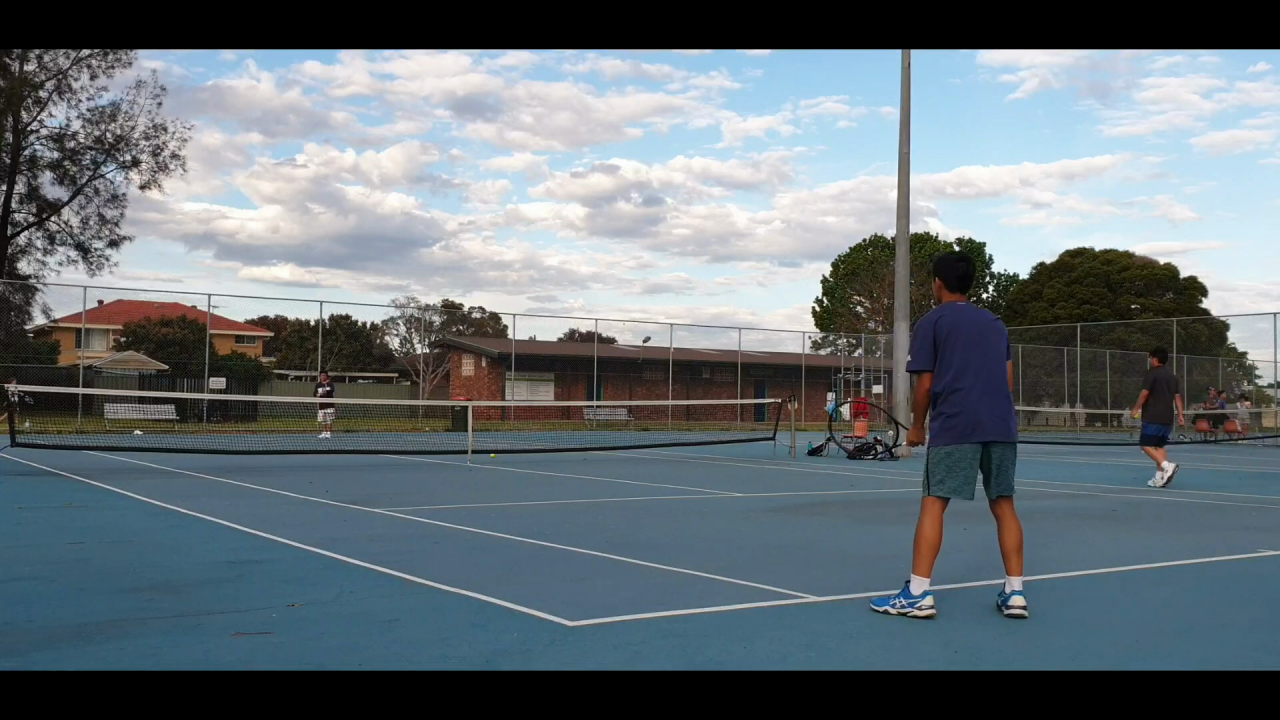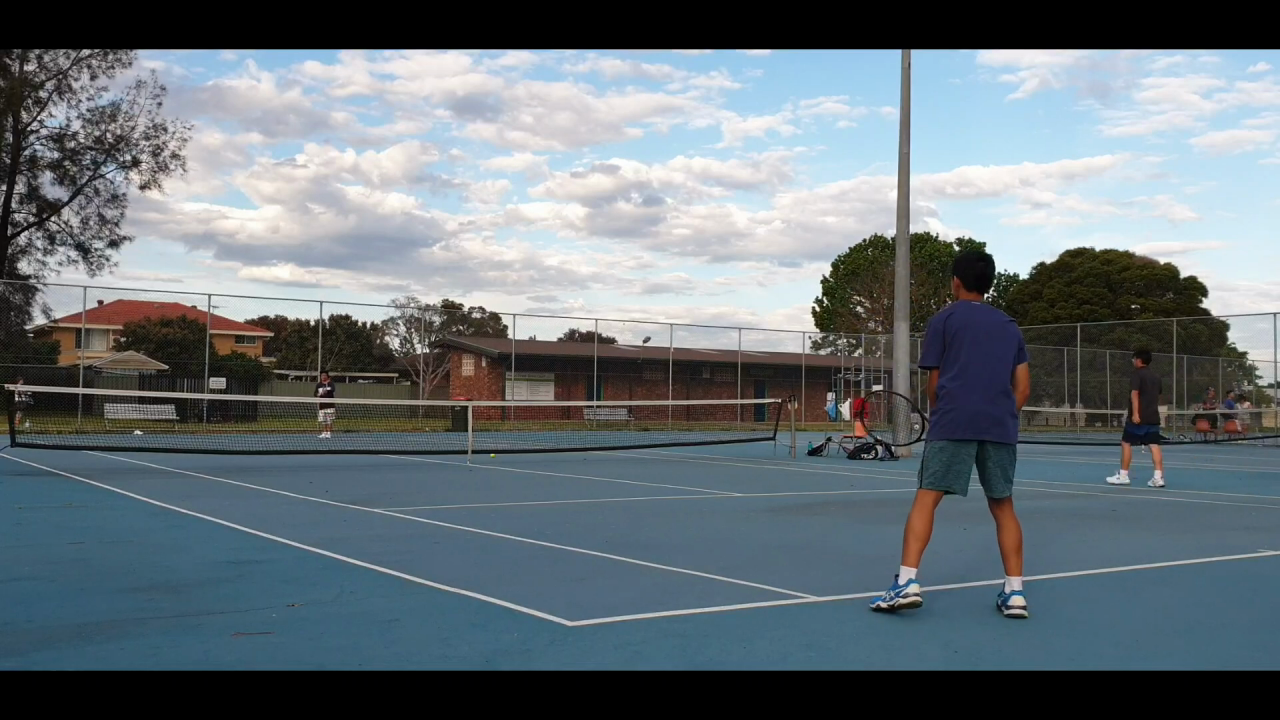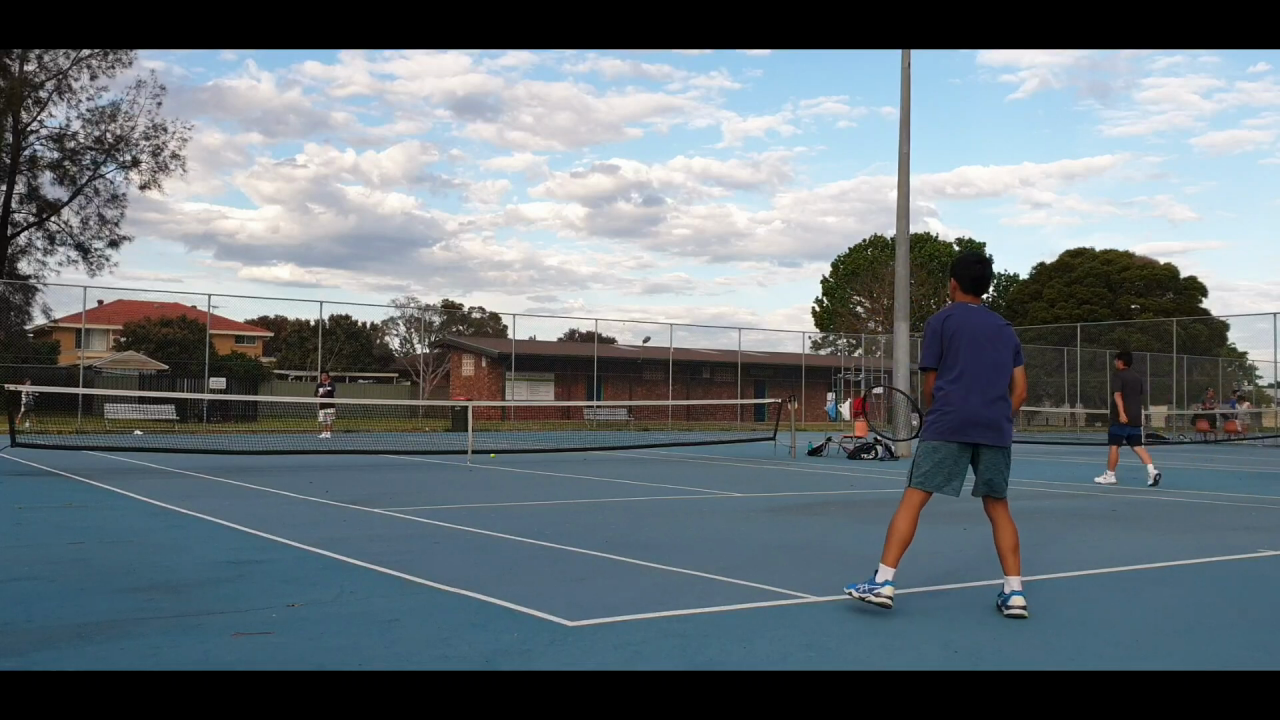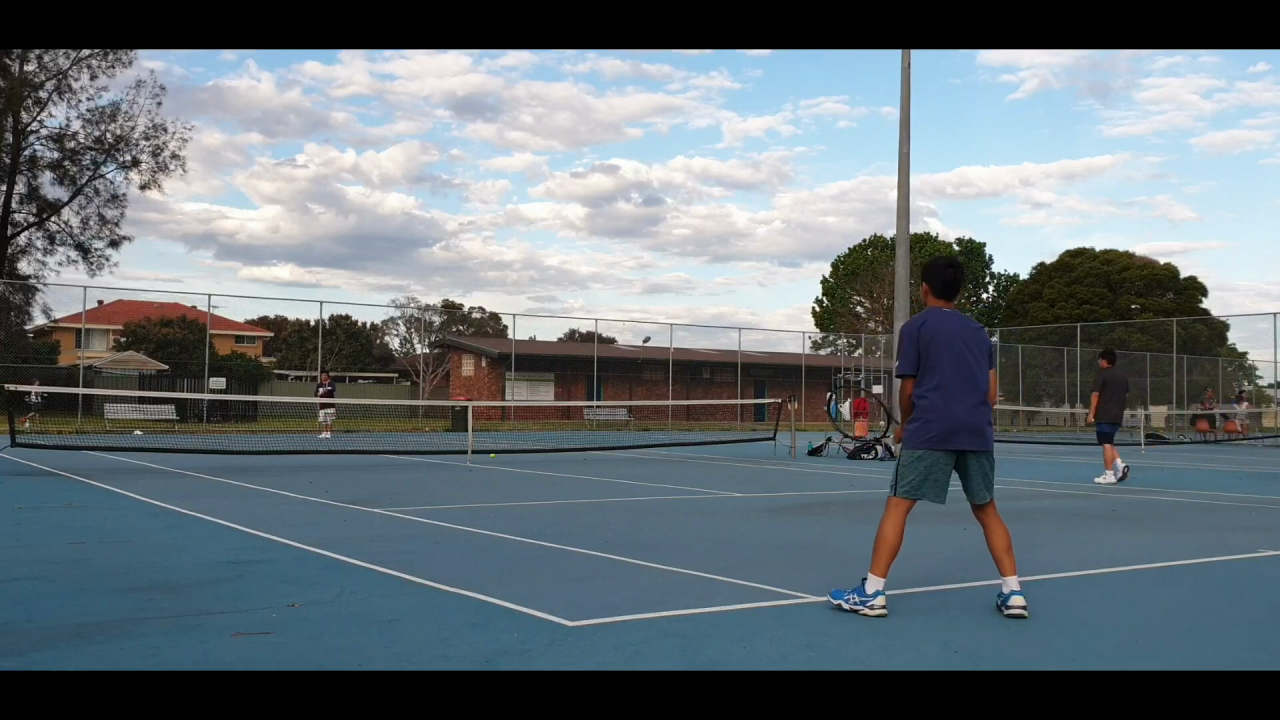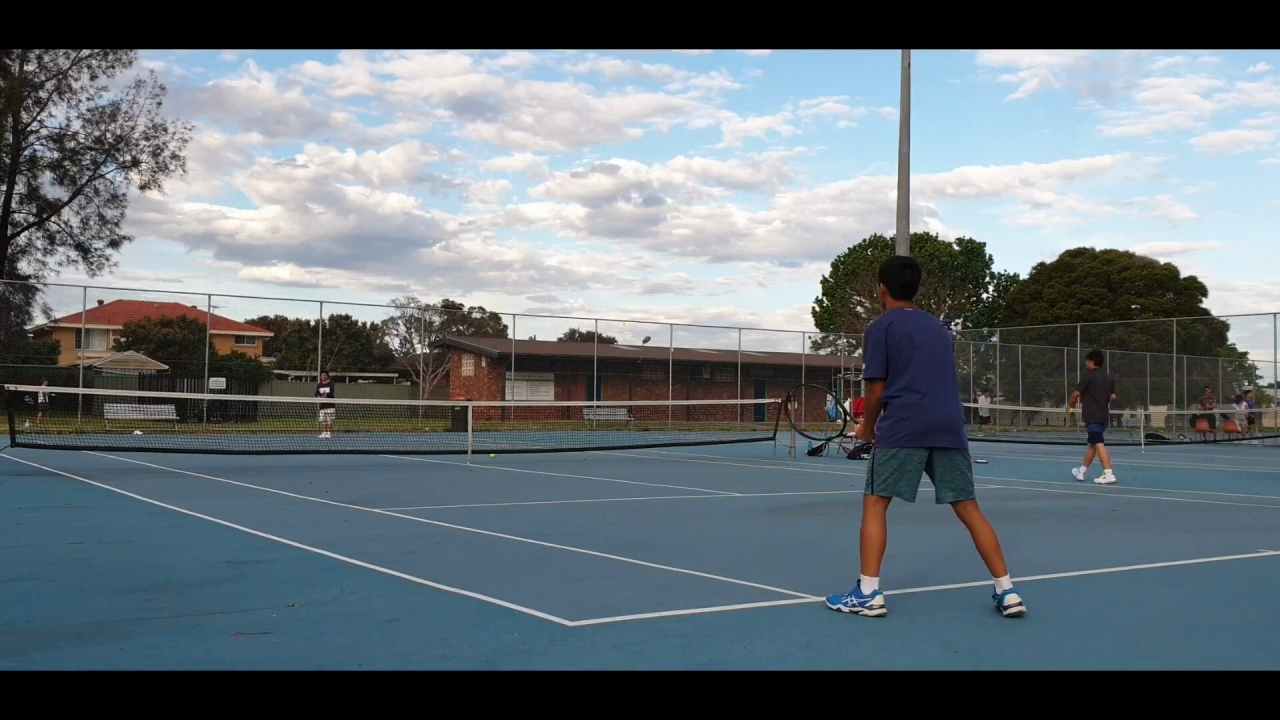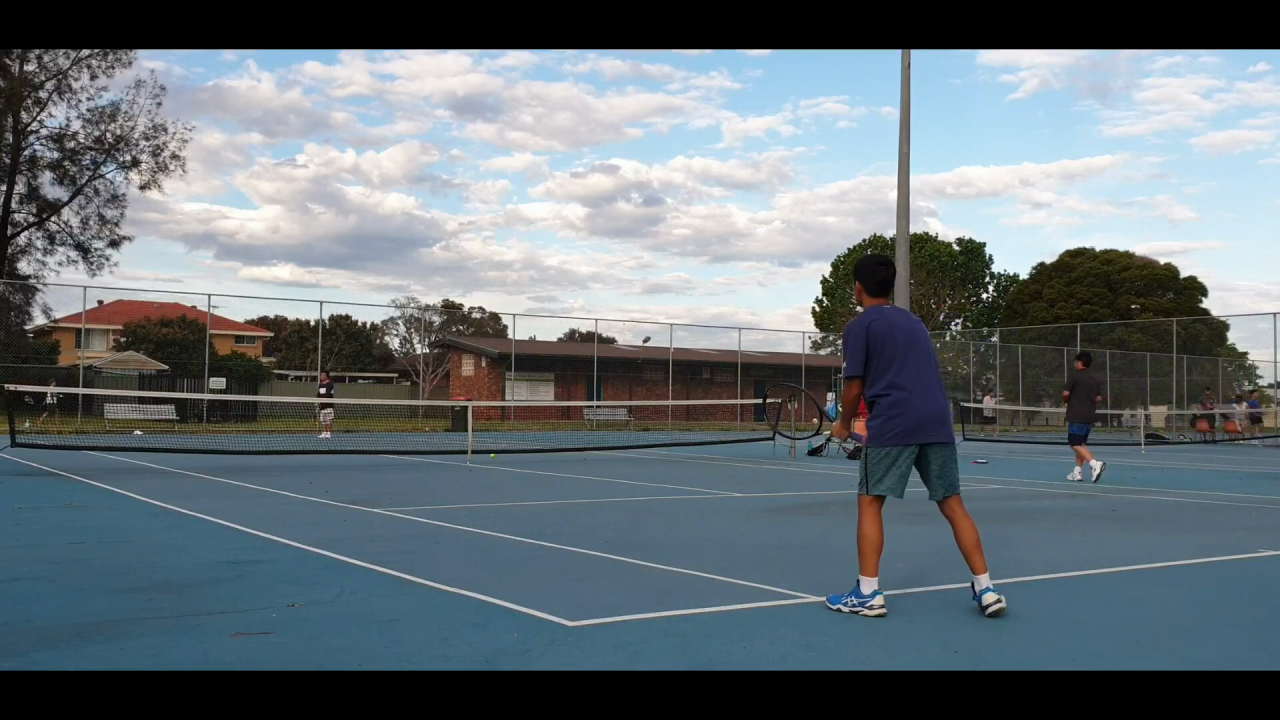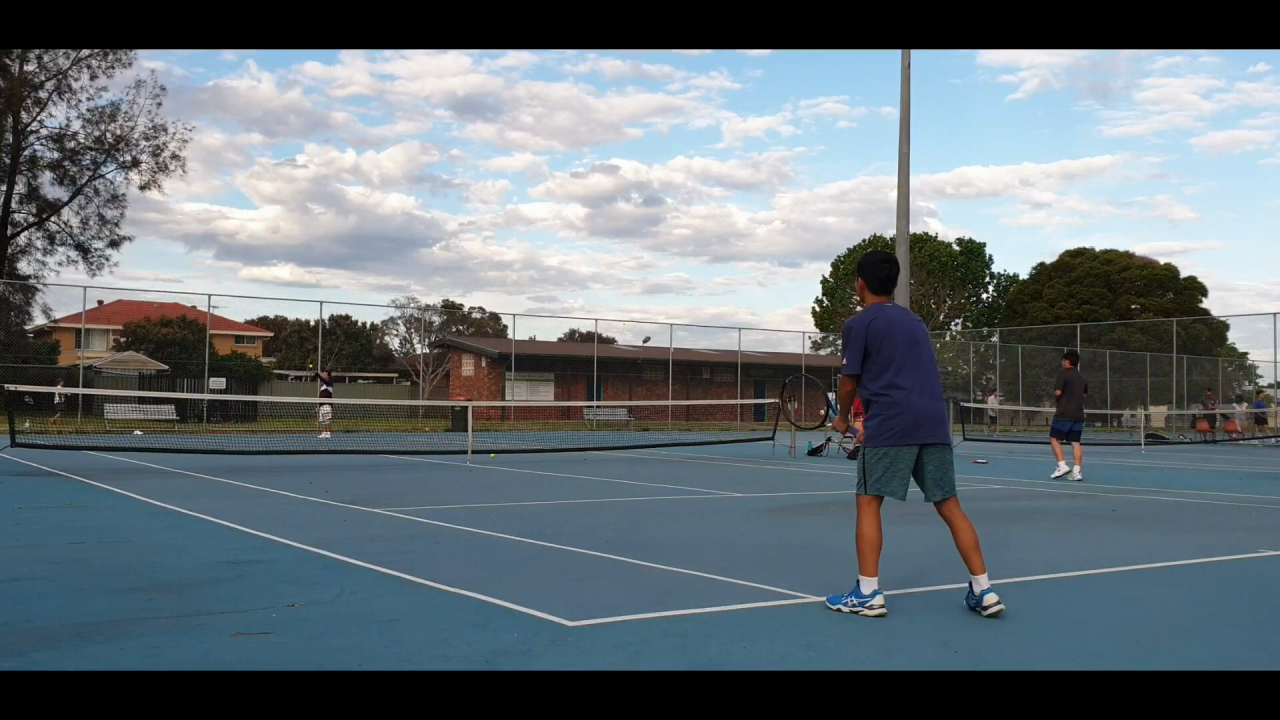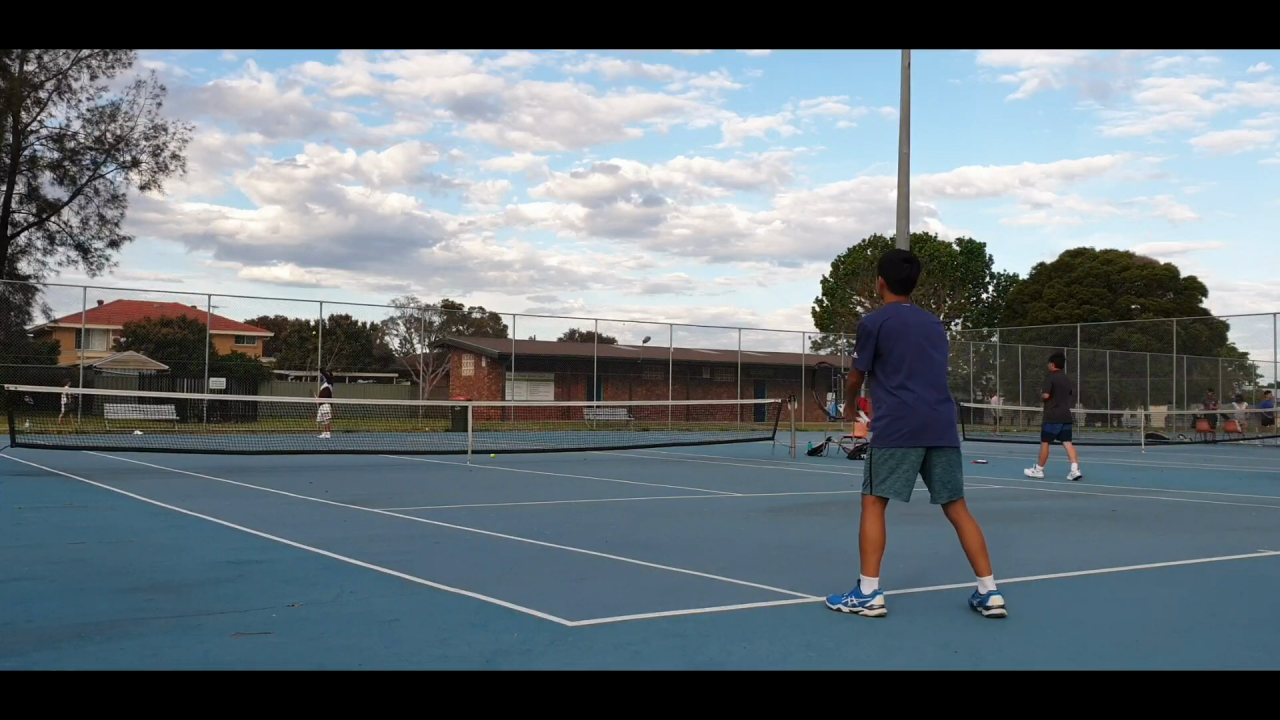
dt=0.2s
person 1, frame 1
left shoulder: (931, 322)
right shoulder: (994, 322)
left elbow: (925, 385)
right elbow: (1008, 379)
left wrist: (918, 426)
left hip: (954, 426)
right hip: (1002, 425)
left knee: (933, 505)
right knee: (1004, 506)
left ankle: (919, 593)
right ankle: (1015, 593)
person 1, frame 2
left shoulder: (943, 319)
right shoulder: (1009, 325)
left elbow: (935, 380)
right elbow: (1023, 386)
left wrist: (938, 417)
left hip: (953, 422)
right hip: (1001, 425)
left knee: (925, 499)
right knee: (1003, 507)
left ankle: (907, 582)
right ankle: (1014, 593)
person 1, frame 3
left shoulder: (941, 321)
right shoulder: (1005, 328)
left elbow: (930, 382)
right elbow: (1020, 390)
left wrist: (930, 419)
left hip: (948, 424)
right hip: (995, 428)
left knee: (913, 499)
right knee: (998, 507)
left ankle: (883, 582)
right ankle: (1014, 592)
person 1, frame 4
left shoulder: (916, 328)
right shoulder: (978, 331)
left elbow: (908, 389)
right elbow: (991, 392)
left wrist: (905, 426)
left hip: (929, 431)
right hip: (977, 432)
left knee: (897, 507)
right knee: (987, 511)
left ankle: (872, 593)
right ankle: (1013, 592)
person 1, frame 5
left shoulder: (880, 328)
right shoulder: (939, 327)
left elbow: (876, 390)
left wrist: (867, 426)
left hip: (902, 428)
right hip: (950, 427)
left knee: (874, 503)
right knee: (969, 510)
left ankle: (869, 593)
right ankle: (1006, 591)
person 1, frame 6
left shoulder: (859, 326)
right shoulder: (914, 322)
left elbow: (855, 387)
left wrist: (844, 423)
left hip: (892, 424)
right hip: (938, 423)
left knee: (870, 503)
right knee: (953, 505)
left ankle: (868, 594)
right ankle: (985, 588)
person 1, frame 7
left shoulder: (858, 324)
right shoulder: (915, 322)
left elbow: (849, 384)
left wrist: (842, 417)
left hip: (889, 425)
right hip: (934, 423)
left knee: (868, 504)
right knee: (950, 507)
left ankle: (868, 594)
right ankle: (984, 590)
person 1, frame 8
left shoulder: (873, 323)
right shoulder: (934, 324)
left elbow: (857, 376)
left wrist: (850, 405)
left hip: (897, 427)
right hip: (943, 426)
left knee: (873, 504)
right knee: (957, 508)
left ankle: (868, 593)
right ankle: (989, 592)
